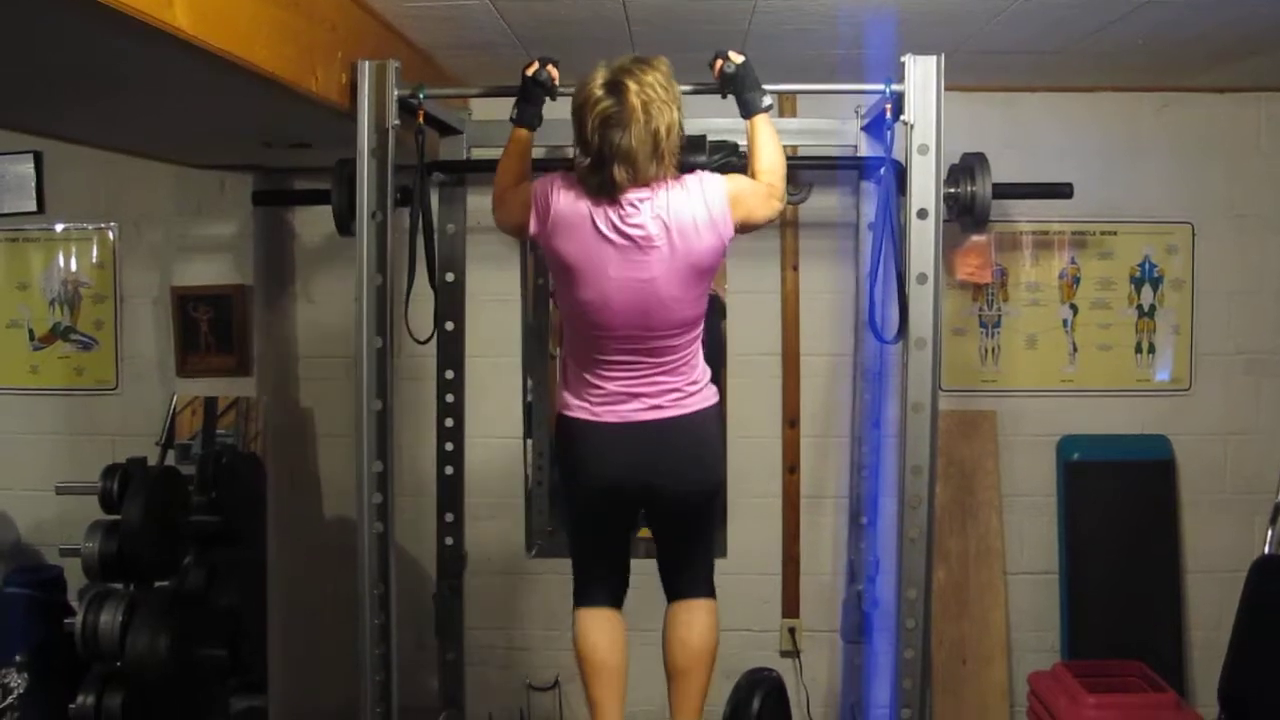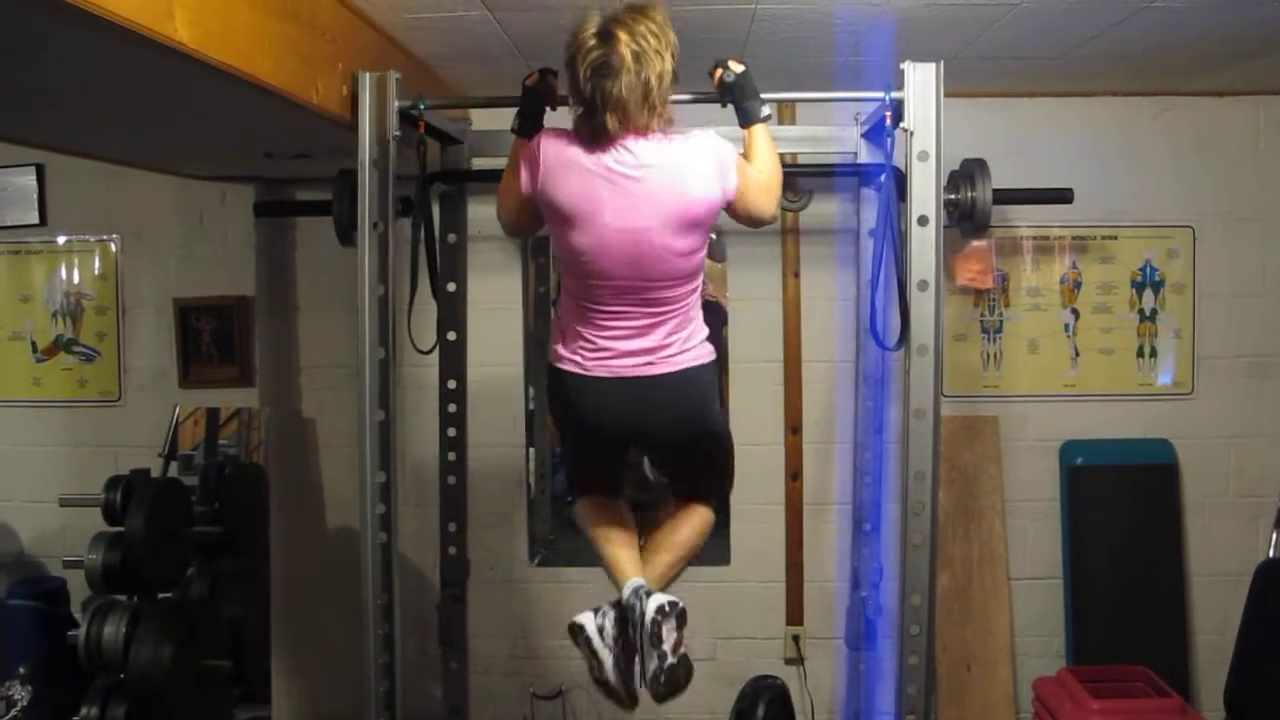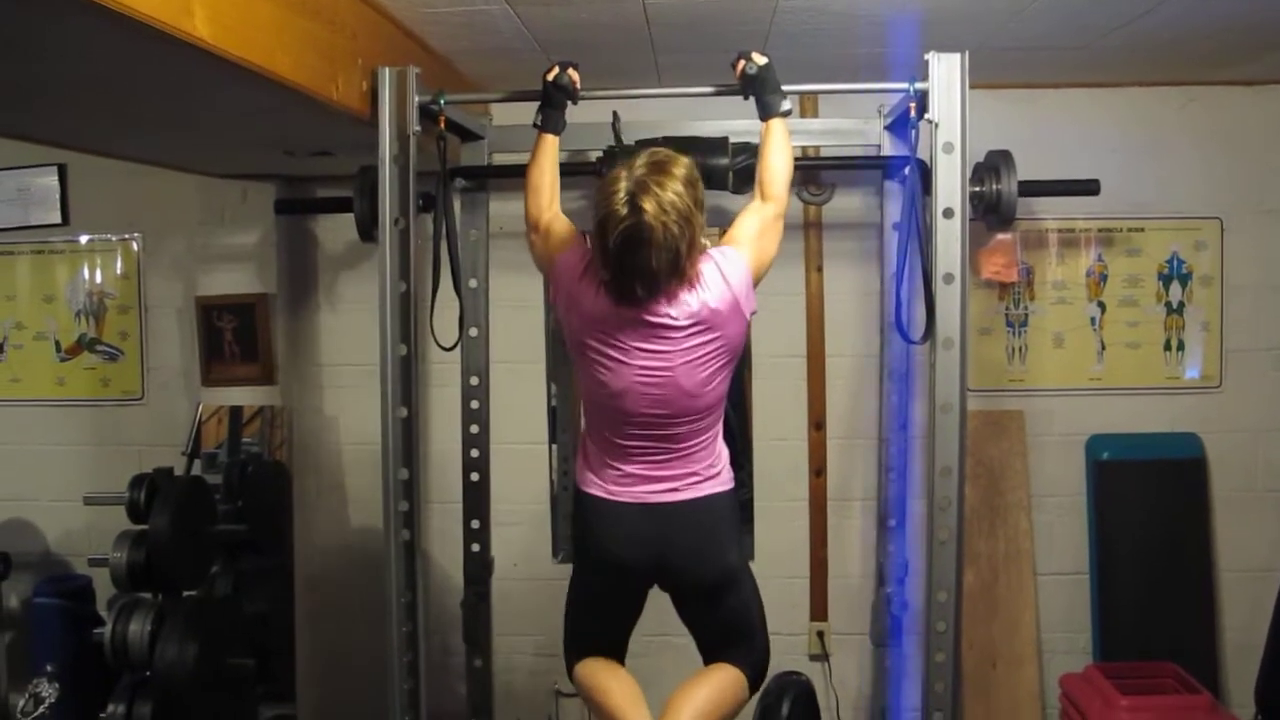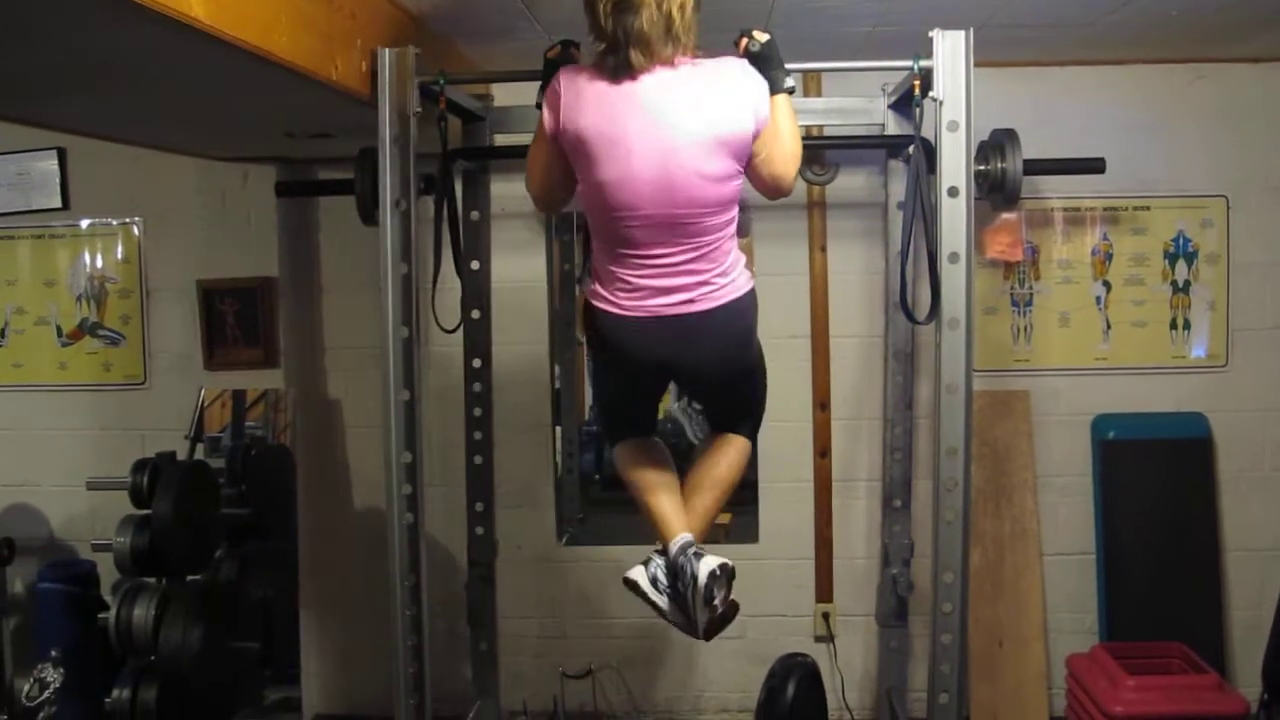
dt=1s
person 1, frame 1
left shoulder: (558, 207)
right shoulder: (705, 203)
left elbow: (504, 207)
right elbow: (772, 193)
left wrist: (525, 115)
right wrist: (753, 101)
left hip: (589, 439)
right hip: (688, 435)
left knee: (597, 588)
right knee: (690, 585)
person 1, frame 2
left shoulder: (551, 157)
right shoulder: (705, 156)
left elbow: (513, 222)
right elbow: (765, 205)
left wrist: (527, 124)
right wrist: (752, 109)
left hip: (581, 386)
right hip: (680, 385)
left knee: (593, 487)
right knee: (705, 489)
left ankle: (630, 594)
right ankle: (650, 599)
person 1, frame 3
left shoulder: (578, 293)
right shoulder: (726, 290)
left elbow: (539, 215)
right elbow: (771, 202)
left wrist: (551, 116)
right wrist: (771, 102)
left hip: (608, 519)
right hip: (701, 518)
left knee: (590, 655)
right knee: (742, 657)
person 1, frame 4
left shoulder: (573, 92)
right shoulder: (735, 83)
left elbow: (545, 196)
right elbow: (781, 179)
right wrist: (776, 77)
left hip: (619, 323)
right hip: (718, 319)
left knee: (628, 429)
right knee: (737, 422)
left ankle: (675, 550)
right ankle: (688, 556)
